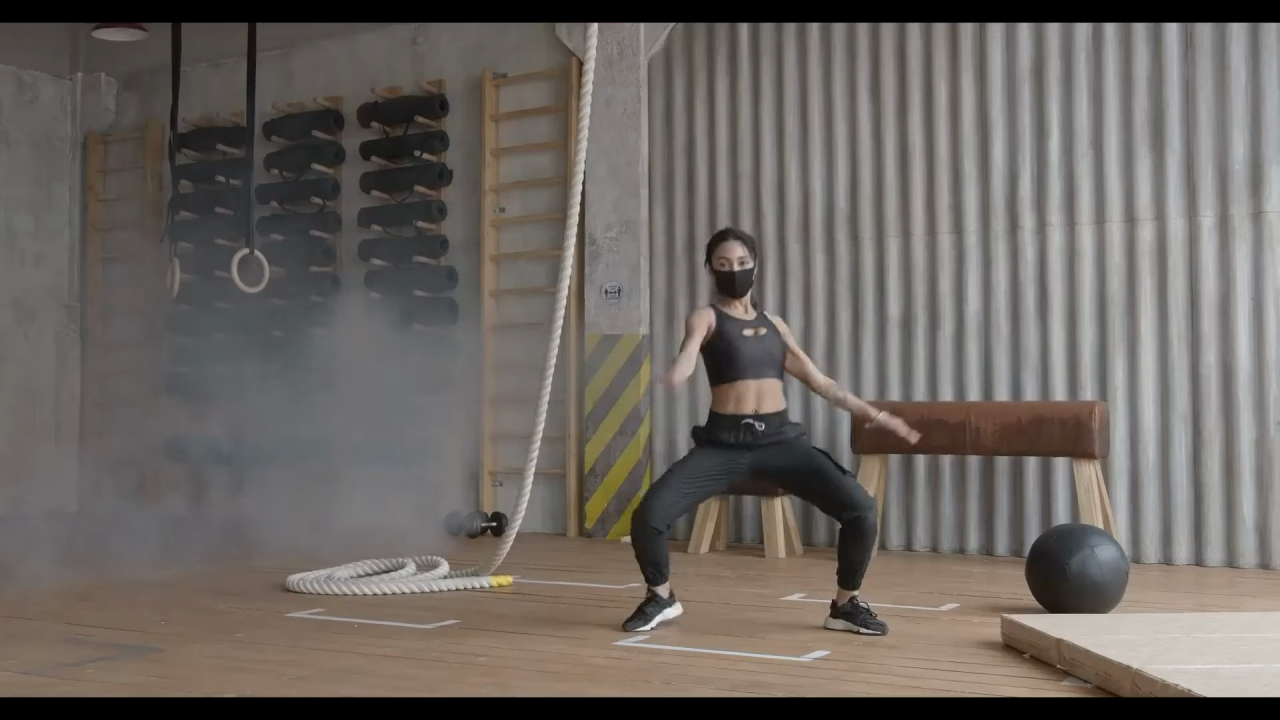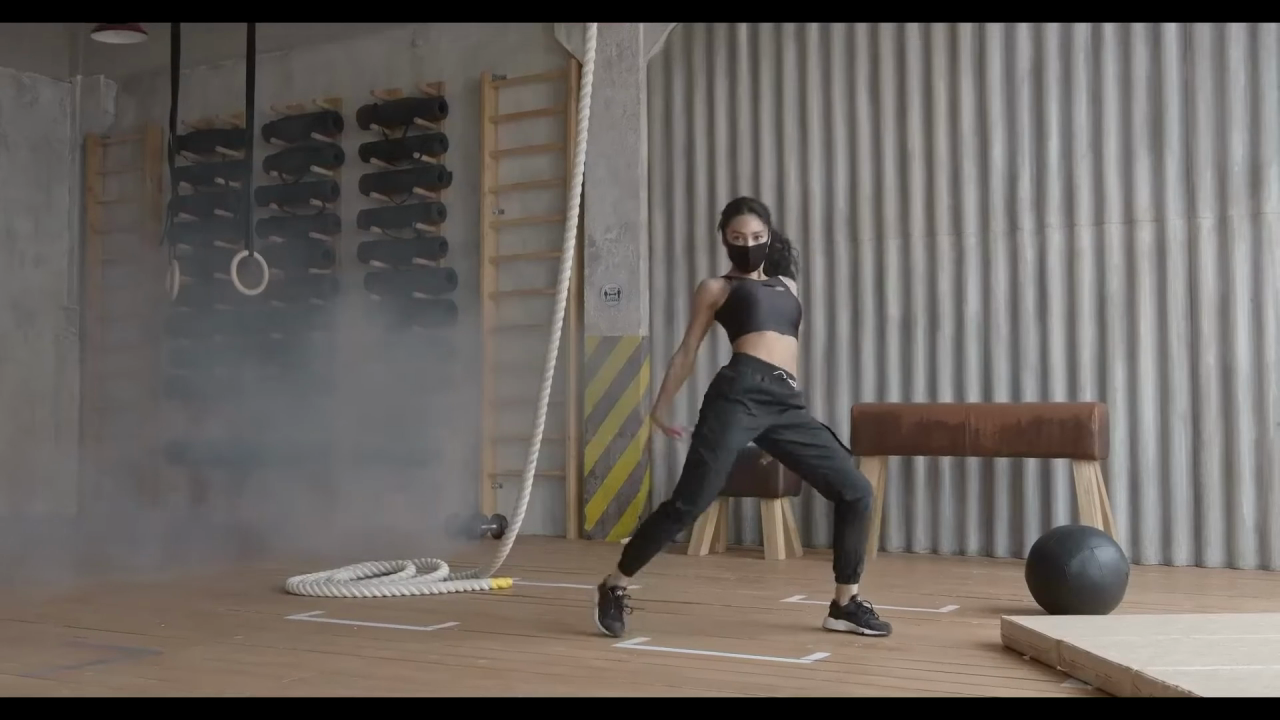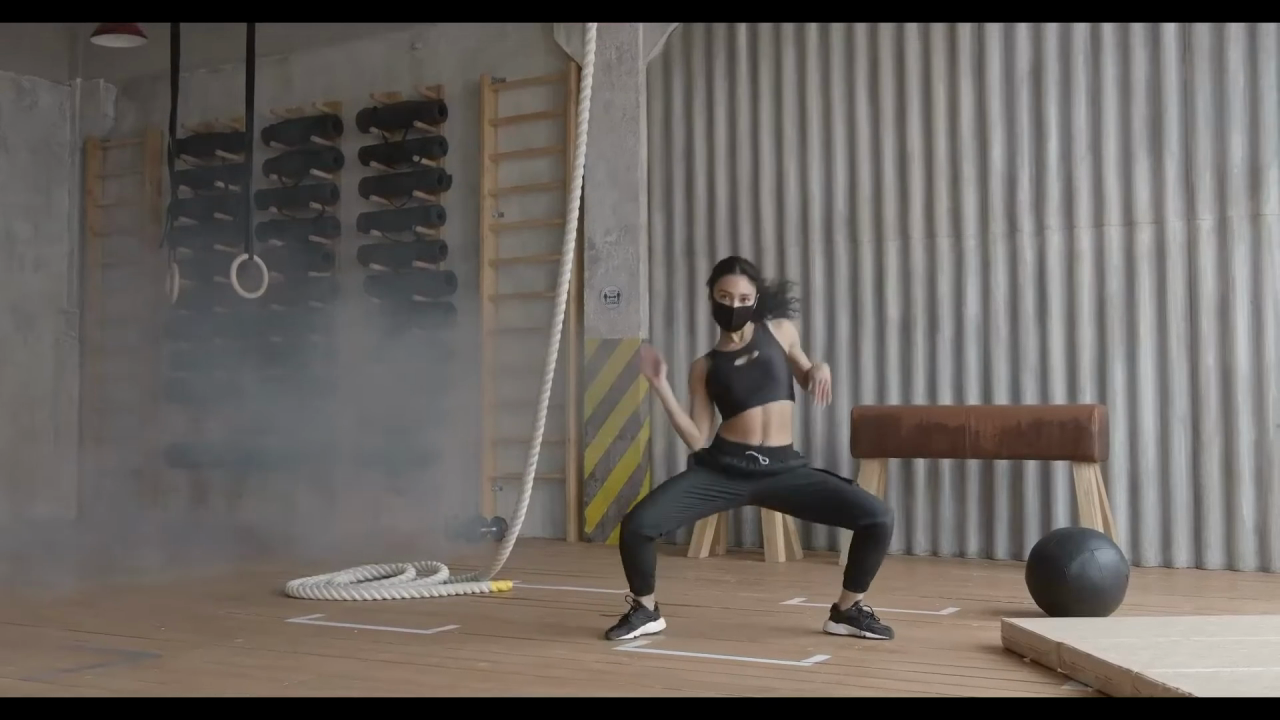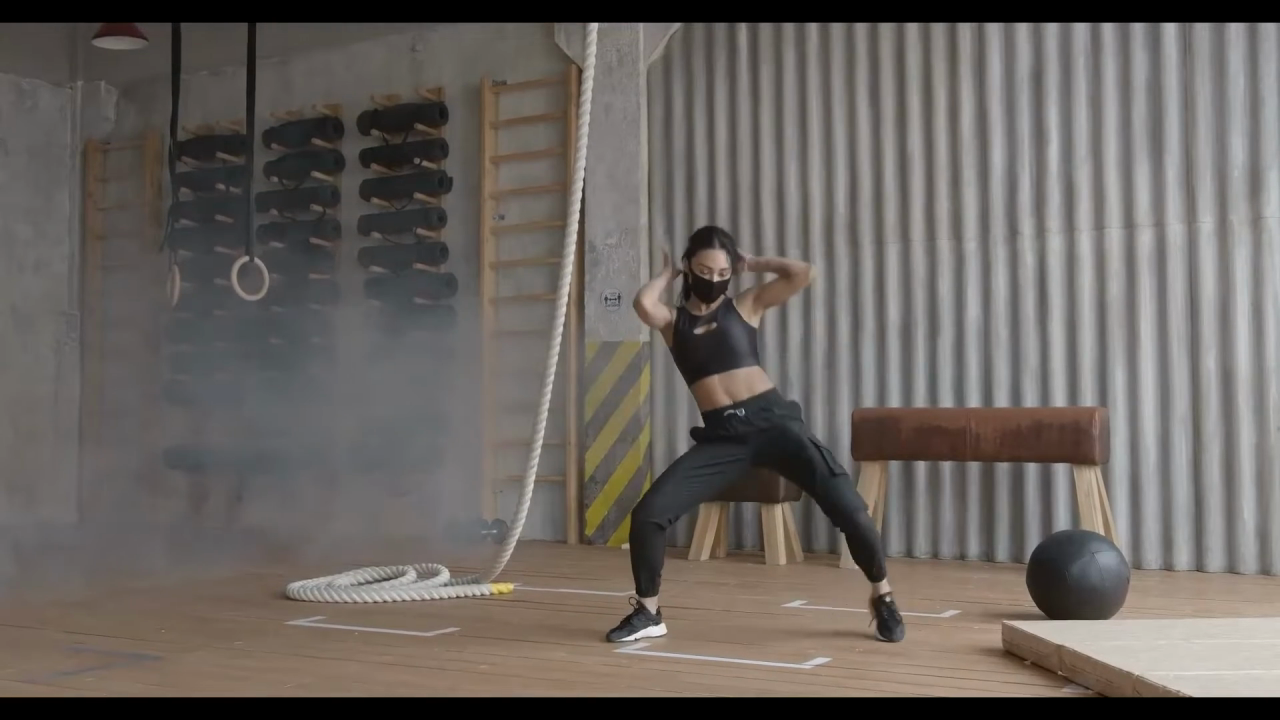
dt=0.5s
person 1, frame 1
left shoulder: (774, 325)
right shoulder: (705, 318)
left elbow: (818, 381)
right elbow: (686, 361)
left wrist: (871, 413)
right wrist: (675, 373)
left hip: (781, 440)
right hip: (722, 442)
left knee: (862, 511)
right knee: (649, 516)
left ankle: (845, 604)
right ankle: (661, 596)
person 1, frame 2
left shoulder: (787, 285)
right shoulder: (716, 288)
right elbow: (688, 349)
right wrist: (661, 406)
left hip: (787, 405)
right hip: (740, 395)
left knee: (856, 492)
right knee: (690, 500)
left ankle: (845, 604)
right ankle: (616, 587)
person 1, frame 3
left shoulder: (780, 331)
right shoulder: (704, 366)
left elbow: (807, 377)
right elbow: (698, 438)
left wrist: (819, 370)
right wrist: (661, 387)
left hip: (784, 469)
right hip: (723, 470)
left knee: (878, 517)
right knee: (636, 526)
left ankle: (847, 610)
right ankle: (645, 609)
person 1, frame 4
left shoulder: (746, 306)
right shoulder: (671, 319)
left elbow: (802, 273)
right elbow: (643, 302)
left wrist: (751, 263)
right wrist: (666, 276)
left hip: (776, 422)
right hip: (722, 436)
left knee: (848, 509)
right knee: (648, 515)
left ankle: (882, 596)
right ankle: (647, 612)
